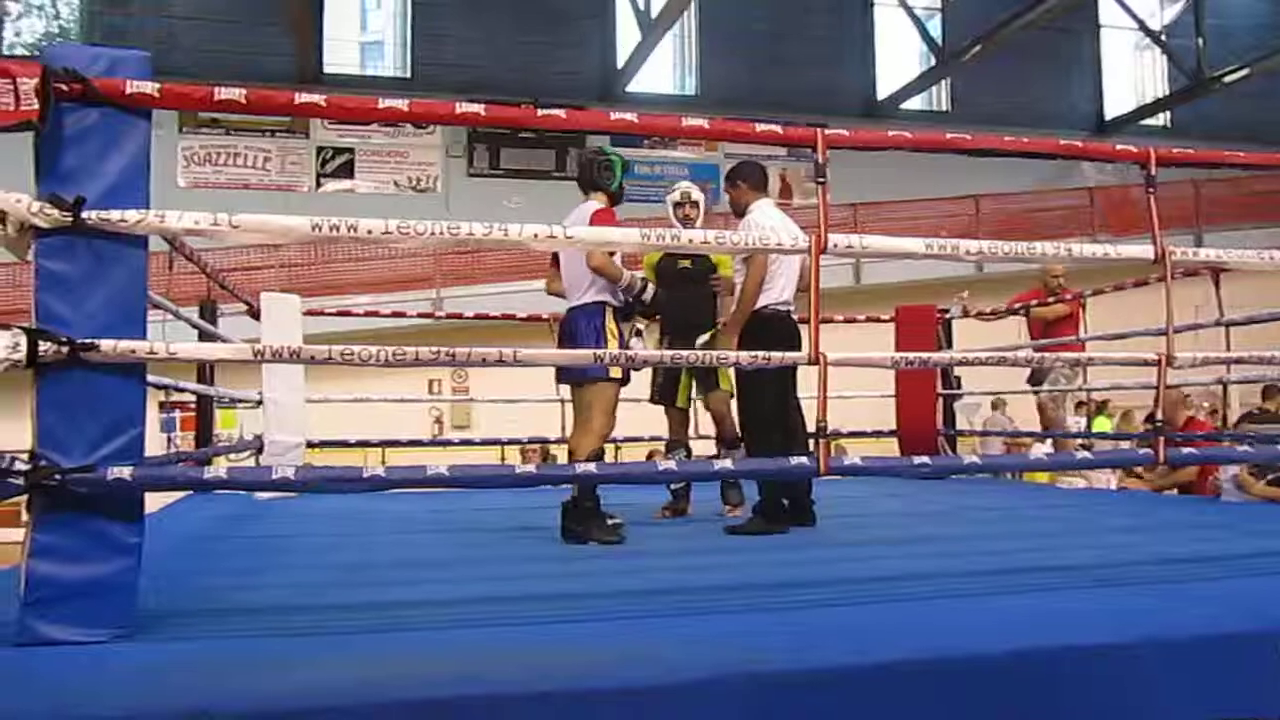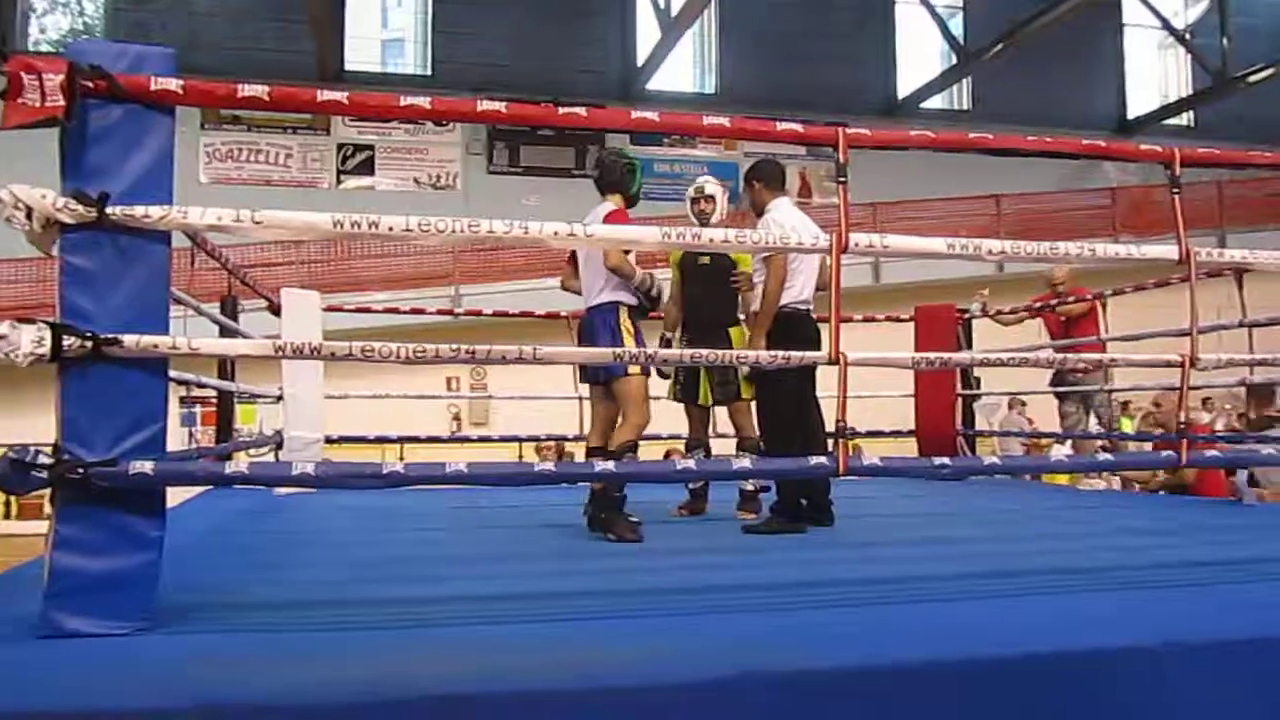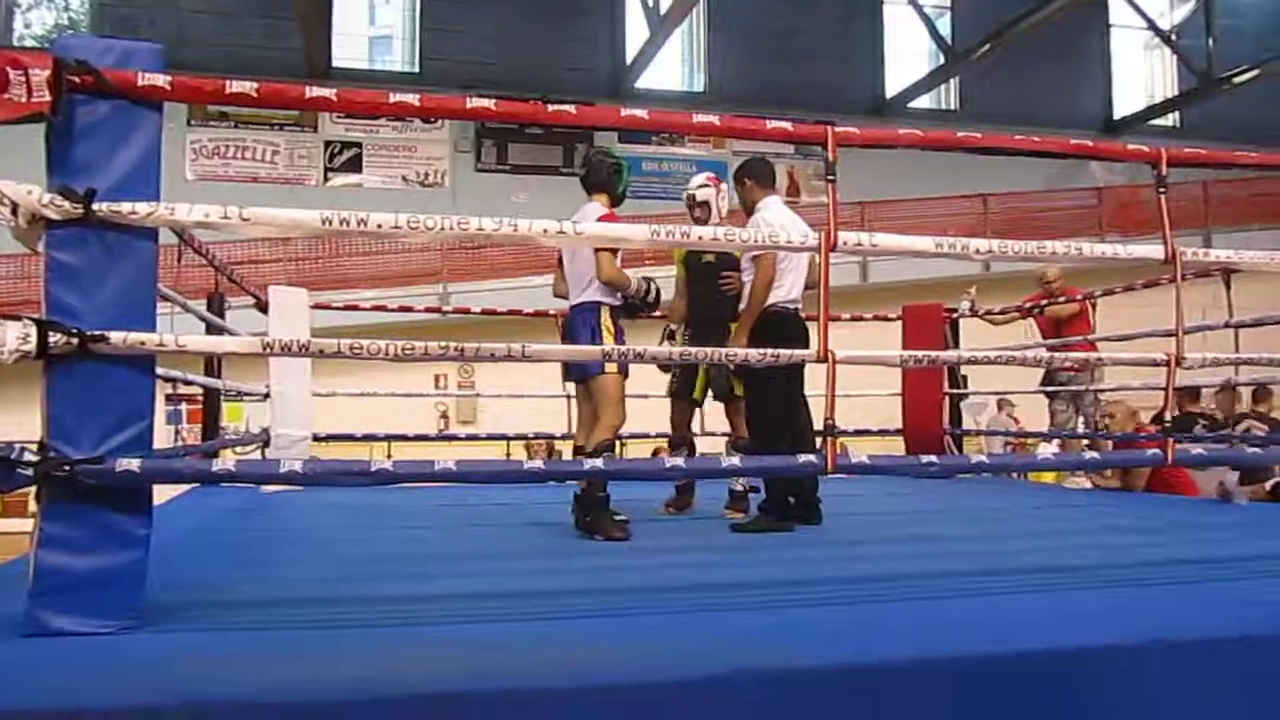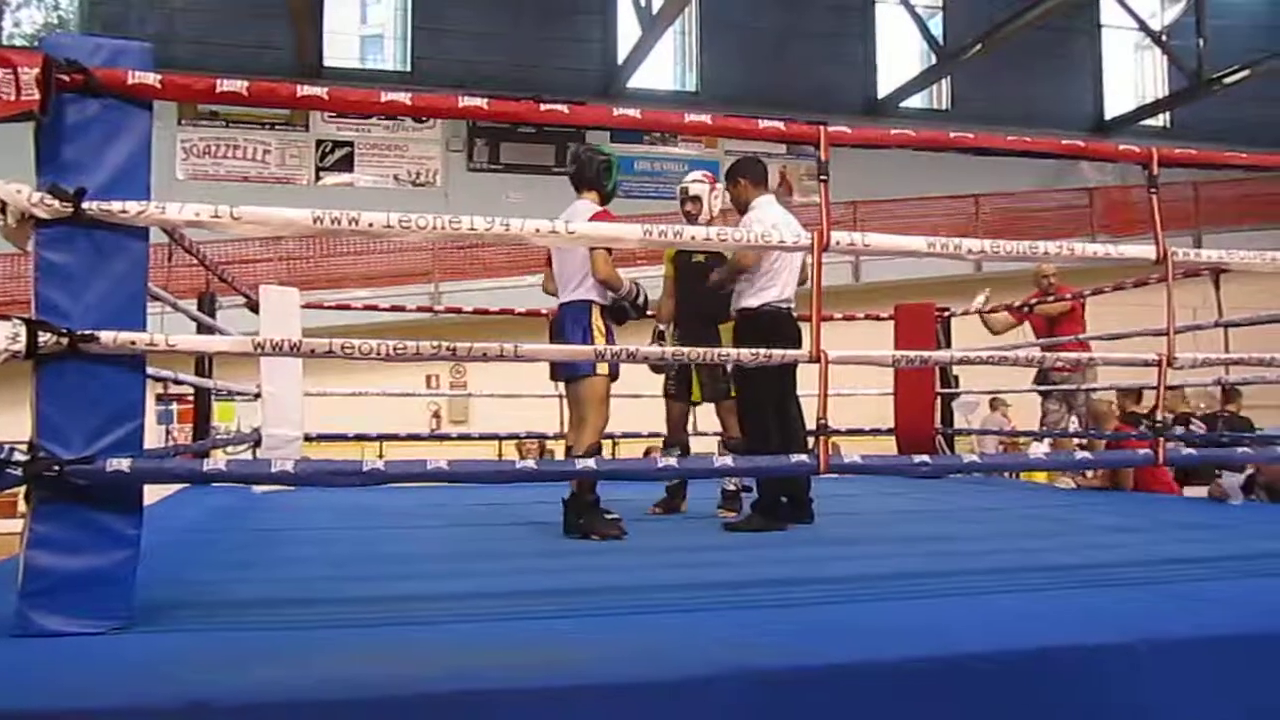
dt=0.4s
person 1, frame 1
left shoulder: (570, 221)
right shoulder: (601, 213)
left elbow: (552, 283)
right elbow: (597, 260)
right wrist: (633, 285)
left hip: (574, 320)
right hip: (597, 320)
left knee: (583, 423)
right knee: (599, 423)
left ankle: (584, 511)
right ankle: (578, 513)
person 1, frame 2
left shoulder: (588, 221)
right shoulder: (615, 214)
left elbow: (568, 279)
right elbow: (614, 260)
right wrist: (644, 281)
left hip: (594, 320)
right hip: (615, 319)
left knee: (603, 422)
right knee: (636, 417)
left ankle: (600, 504)
right ankle: (606, 504)
person 1, frame 3
left shoulder: (574, 222)
right shoulder: (605, 218)
left elbow: (559, 287)
right elbow: (607, 273)
right wrist: (639, 288)
left hip: (576, 319)
right hip: (596, 320)
left knee: (588, 421)
right knee: (611, 417)
left ankle: (587, 505)
right ankle: (592, 505)
person 1, frame 4
left shoulder: (563, 220)
right shoulder: (598, 216)
left elbow: (549, 283)
right elbow: (602, 272)
right wrist: (629, 292)
left hip: (565, 317)
right hip: (588, 318)
left knee: (579, 421)
right knee: (594, 420)
left ankle: (581, 505)
right ankle: (582, 509)
person 2, frame 1
left shoulder: (755, 219)
right shoulder: (788, 223)
left elbow: (756, 276)
left wrist: (732, 331)
left hip: (761, 326)
right hip: (785, 324)
left knee: (760, 421)
right knee: (786, 416)
left ankle: (771, 512)
right ankle: (799, 506)
person 2, frame 2
left shoulder: (773, 219)
right shoulder: (807, 222)
left elbow: (777, 275)
left wrist: (759, 334)
left hip: (782, 326)
right hip: (804, 323)
left knee: (779, 420)
right knee: (805, 416)
left ankle: (789, 511)
right ankle: (817, 505)
person 2, frame 3
left shoulder: (763, 218)
right shoulder: (796, 221)
left elbow: (766, 276)
left wrist: (742, 332)
left hip: (769, 324)
right hip: (792, 322)
left knee: (767, 418)
right knee: (793, 414)
left ankle: (777, 509)
right ankle: (805, 504)
person 2, frame 4
left shoulder: (758, 216)
right shoulder: (789, 220)
left elbow: (744, 260)
left wrist: (720, 278)
left hip: (758, 323)
right hip: (784, 321)
left knee: (759, 416)
right knee: (785, 412)
left ankle: (769, 508)
right ankle: (797, 502)
person 3, frame 1
left shoulder: (716, 250)
right shoulder: (656, 254)
left elbow: (727, 298)
left hip: (705, 340)
right hip: (670, 343)
left knee: (720, 409)
right knee: (676, 425)
left ankle: (731, 485)
right ankle: (679, 496)
person 3, frame 2
right shoulder: (681, 250)
left elbow: (752, 298)
right wrist: (666, 341)
left hip: (727, 338)
right hip: (692, 340)
left knee: (741, 416)
right knee: (697, 422)
left ankle: (750, 494)
right ankle: (697, 495)
person 3, frame 3
right shoulder: (686, 247)
right wrist: (670, 334)
left hip: (729, 337)
right hip: (693, 337)
left knee: (738, 417)
right knee: (679, 417)
left ankle: (738, 495)
right ankle: (683, 490)
person 3, frame 4
right shoulder: (675, 246)
right wrist: (659, 335)
left hip: (718, 336)
right hip: (683, 336)
left knee: (727, 414)
right knee: (675, 419)
left ankle: (731, 494)
right ankle: (675, 493)
person 4, frame 1
left shoulder: (1070, 298)
right shoulder: (1032, 296)
left elbow: (1051, 314)
right elbow: (993, 315)
left wrist: (1027, 310)
left hip: (1067, 362)
right hip: (1046, 364)
left knee: (1045, 399)
right knee: (1053, 419)
left ankle: (1065, 453)
person 4, frame 2
left shoulder: (1084, 296)
right shoulder: (1043, 302)
left elbow: (1072, 311)
right elbow: (1010, 319)
left wrist: (1049, 307)
right wrist: (986, 310)
left hip: (1095, 370)
right hip: (1068, 373)
left knee: (1109, 424)
right knee: (1076, 428)
person 4, frame 3
left shoulder: (1076, 296)
right shoulder: (1035, 302)
left elbow: (1063, 314)
right elbow: (1001, 319)
left wrist: (1035, 310)
right wrist: (975, 309)
left hip: (1085, 370)
right hip: (1059, 373)
left knee: (1096, 424)
right knee: (1065, 426)
right ankle: (1076, 475)
person 4, frame 4
left shoulder: (1070, 295)
right shoulder: (1030, 302)
left elbow: (1052, 310)
right elbow: (996, 328)
left wrist: (1023, 307)
right wrist: (983, 312)
left hip: (1080, 370)
right hip: (1052, 372)
left knee: (1090, 423)
right knee: (1055, 425)
